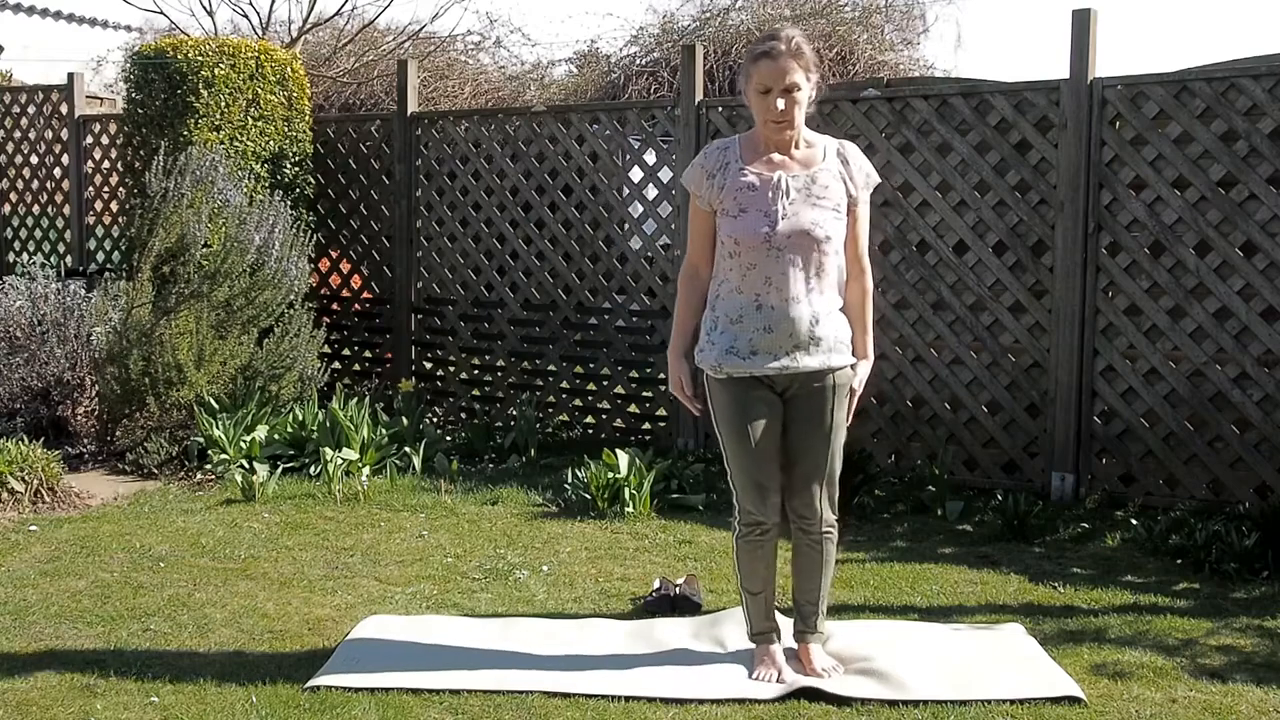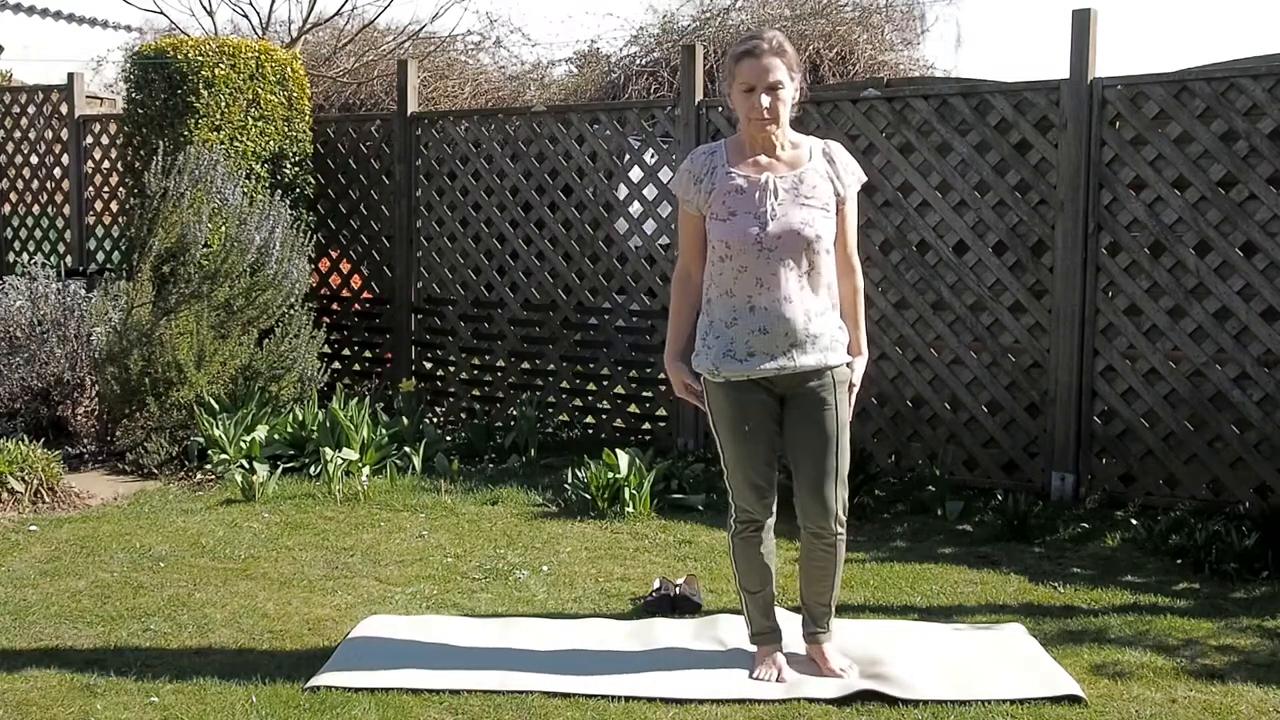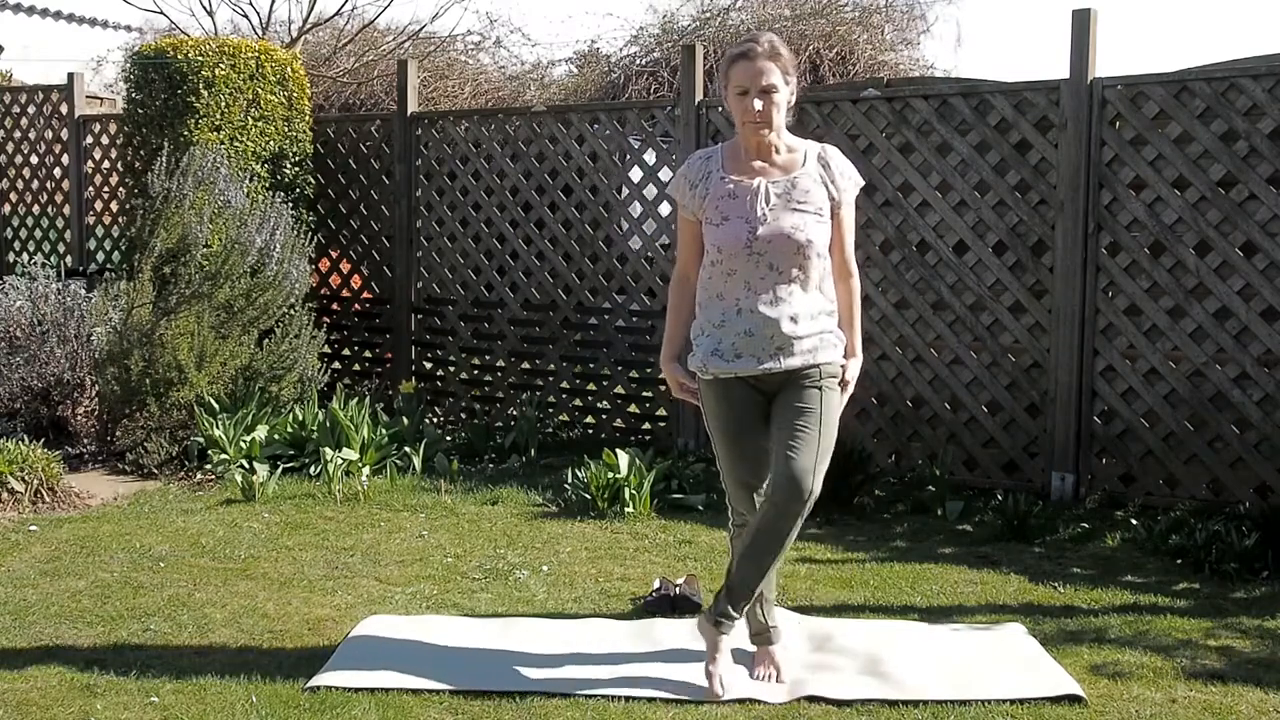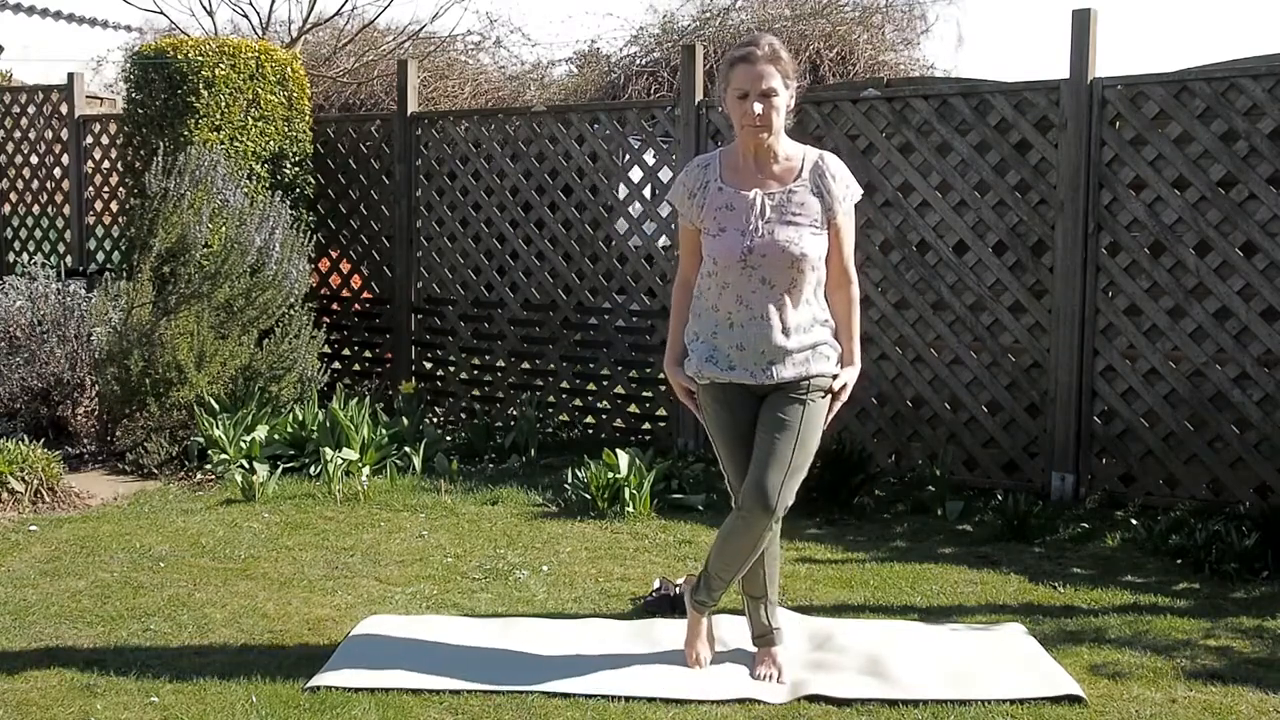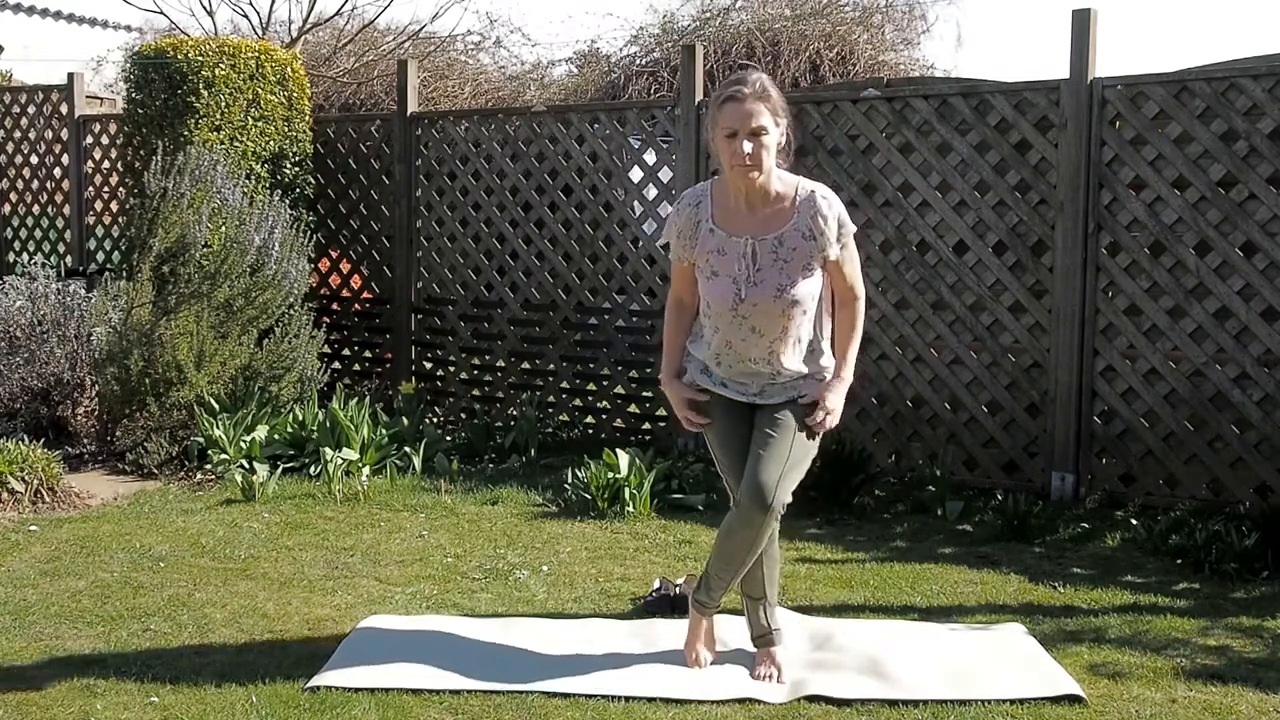
dt=1s
person 1, frame 1
left shoulder: (845, 164)
right shoulder: (717, 165)
left elbow: (857, 271)
right elbow: (697, 268)
left wrist: (863, 354)
right wrist: (678, 352)
left hip: (821, 364)
right hip: (737, 366)
left knee: (815, 511)
right knee: (757, 512)
left ankle: (810, 636)
right ankle: (764, 640)
person 1, frame 2
left shoulder: (831, 164)
right shoulder: (704, 169)
left elbow: (848, 266)
right elbow: (688, 271)
left wrist: (858, 350)
right wrist: (675, 354)
left hip: (818, 364)
right hip: (733, 368)
left knee: (825, 513)
right knee: (752, 510)
left ankle: (819, 633)
right ankle: (765, 639)
person 1, frame 3
left shoulder: (827, 168)
right shoulder: (700, 174)
left elbow: (844, 271)
right elbow: (686, 274)
left wrist: (853, 351)
right wrist: (671, 355)
left hip: (809, 360)
right hip: (726, 366)
left knee: (797, 487)
right knee: (748, 504)
left ankle: (721, 617)
right ankle: (763, 636)
person 1, frame 4
left shoulder: (825, 175)
right shoulder: (699, 179)
left elbow: (843, 278)
right elbow: (687, 278)
left wrist: (850, 358)
right wrist: (673, 358)
left hip: (802, 370)
right hip: (720, 370)
left knee: (767, 503)
right knee: (753, 505)
left ankle: (701, 596)
right ankle: (767, 637)
person 1, frame 5
left shoulder: (818, 209)
right shoulder: (692, 212)
left elbow: (851, 298)
right elbow: (681, 300)
left wrist: (839, 382)
right wrist: (671, 376)
left hip: (796, 389)
right hip: (718, 386)
left knee: (762, 499)
right knee: (754, 506)
left ankle: (702, 602)
right ankle: (767, 636)
